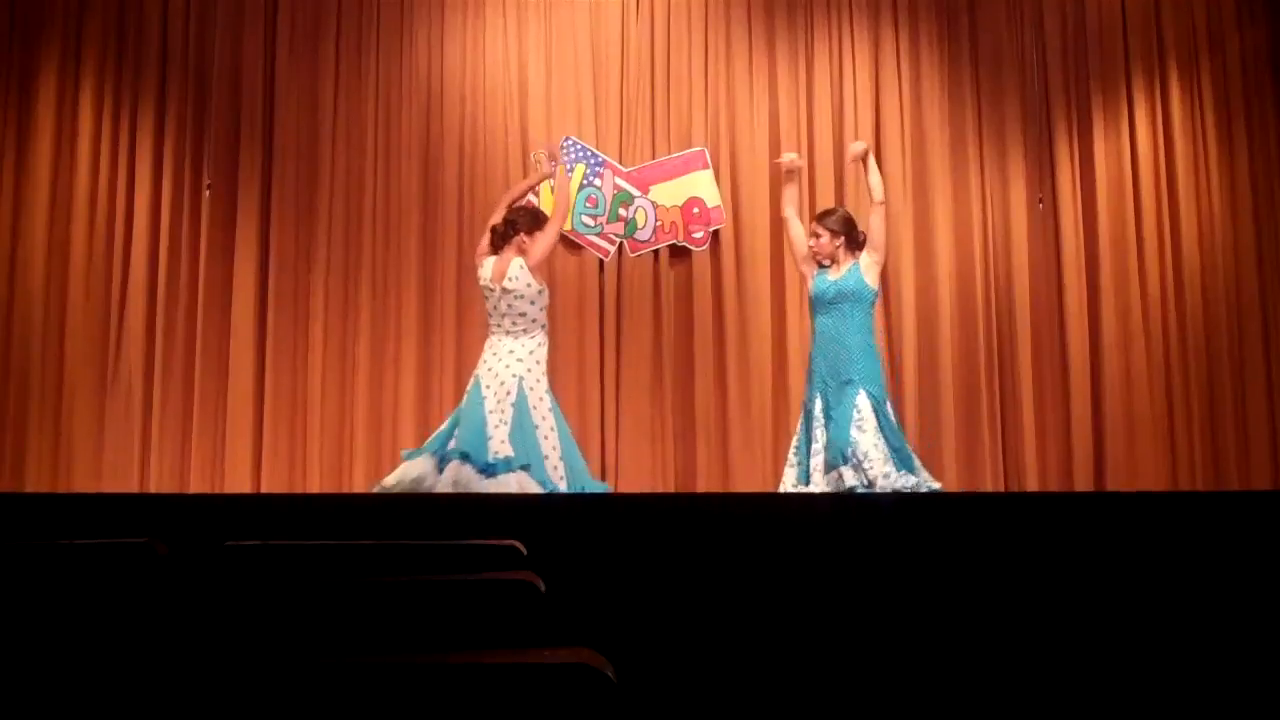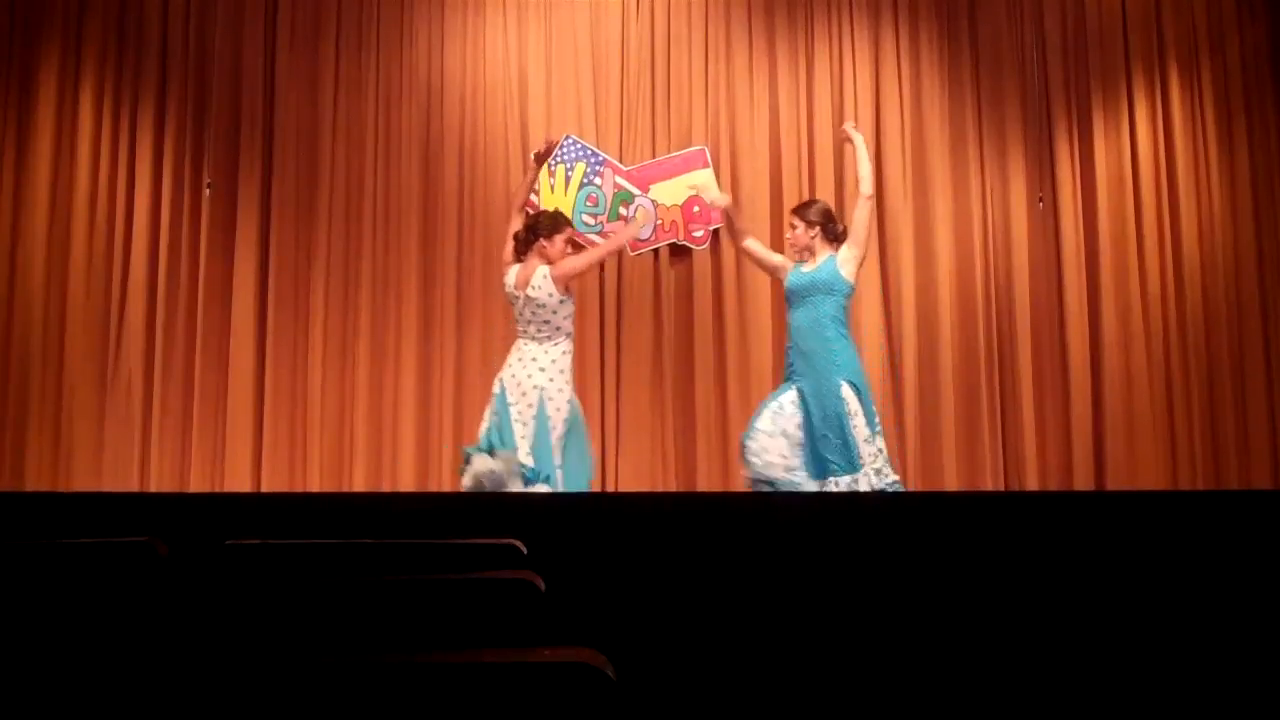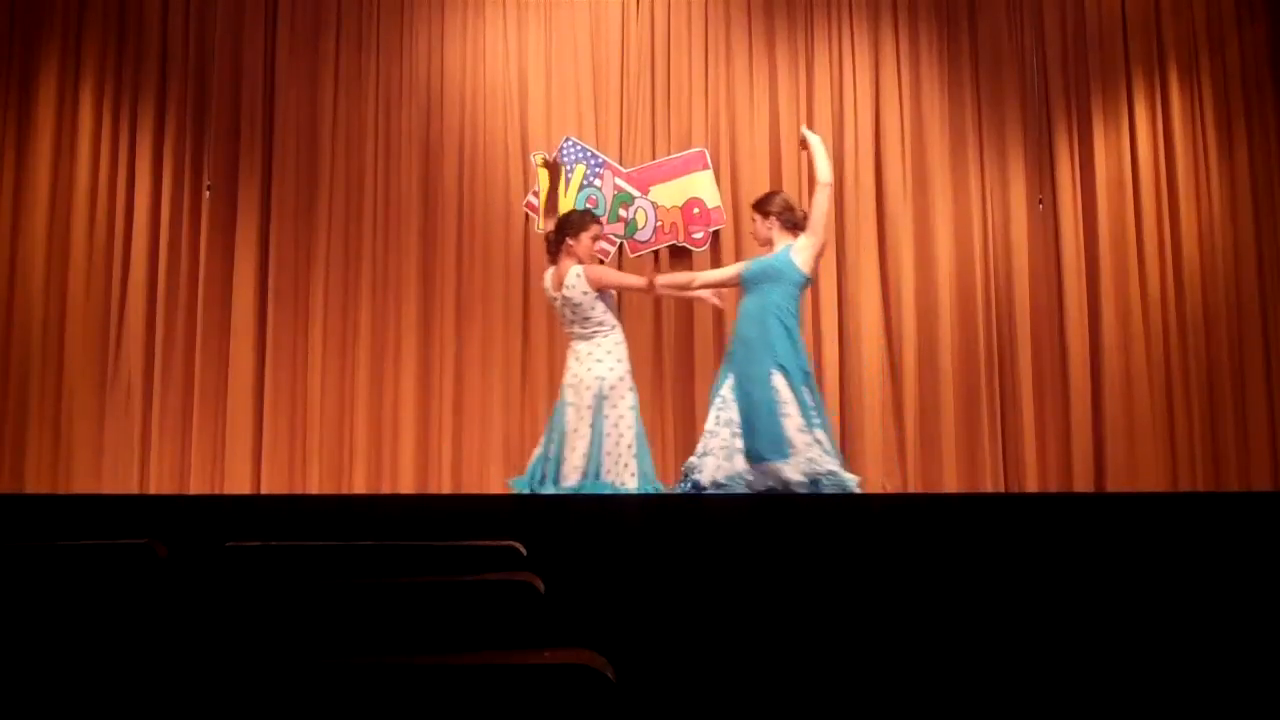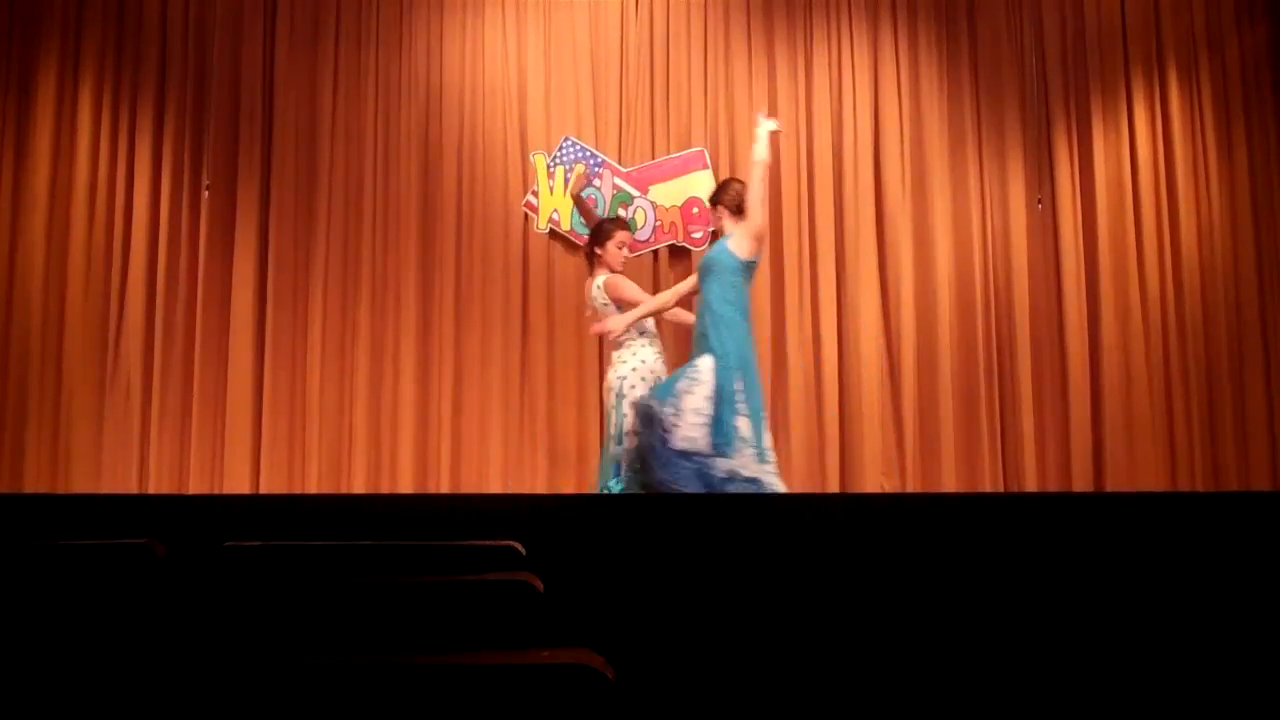
dt=0.3s
person 1, frame 1
left shoulder: (867, 268)
right shoulder: (815, 275)
left elbow: (879, 203)
right elbow: (789, 219)
left wrist: (866, 159)
right wrist: (793, 173)
left hip: (860, 377)
right hip: (822, 378)
left knee: (864, 453)
right knee: (825, 464)
person 1, frame 2
left shoulder: (845, 260)
right shoulder: (789, 271)
left elbow: (866, 195)
right elbow: (745, 242)
left wrist: (857, 142)
right wrist: (728, 211)
left hip: (836, 373)
right hip: (798, 378)
left knee: (852, 455)
right knee: (765, 444)
person 1, frame 3
left shoulder: (804, 250)
right shoulder: (754, 266)
left elbow: (825, 183)
right elbow: (704, 278)
left wrist: (813, 141)
right wrist: (662, 280)
left hip: (780, 363)
right hip: (742, 366)
left knee: (791, 442)
right knee: (727, 449)
person 1, frame 4
left shoulder: (747, 237)
right shoulder: (720, 253)
left elbow: (760, 165)
right elbow: (676, 292)
left wrist: (762, 130)
right wrist: (627, 318)
left hip: (727, 354)
right hip: (710, 356)
left knee: (692, 421)
person 2, frame 1
left shoulder: (484, 265)
right shoulder: (527, 268)
left elbow: (501, 211)
right elbow: (561, 212)
left wrist: (533, 180)
right wrist: (558, 172)
left hip: (490, 370)
right hip: (526, 375)
left knee: (473, 447)
right knee: (541, 463)
person 2, frame 2
left shoulder: (511, 271)
right shoulder: (554, 276)
left elbow: (516, 213)
right elbow: (609, 246)
left wrist: (535, 167)
right wrist: (638, 223)
left hip: (515, 374)
right hip: (549, 381)
left knee: (508, 459)
right knee: (548, 462)
person 2, frame 3
left shoulder: (551, 276)
right shoulder: (590, 274)
left elbow: (552, 220)
right elbow: (647, 284)
left wrist: (555, 180)
right wrist: (696, 292)
left hip: (579, 371)
right hip: (609, 372)
left knee: (575, 453)
right knee: (615, 457)
person 2, frame 4
left shoulder: (598, 281)
right shoulder: (611, 283)
left elbow: (598, 228)
right elbow: (660, 308)
left hip: (635, 376)
right hip: (637, 376)
